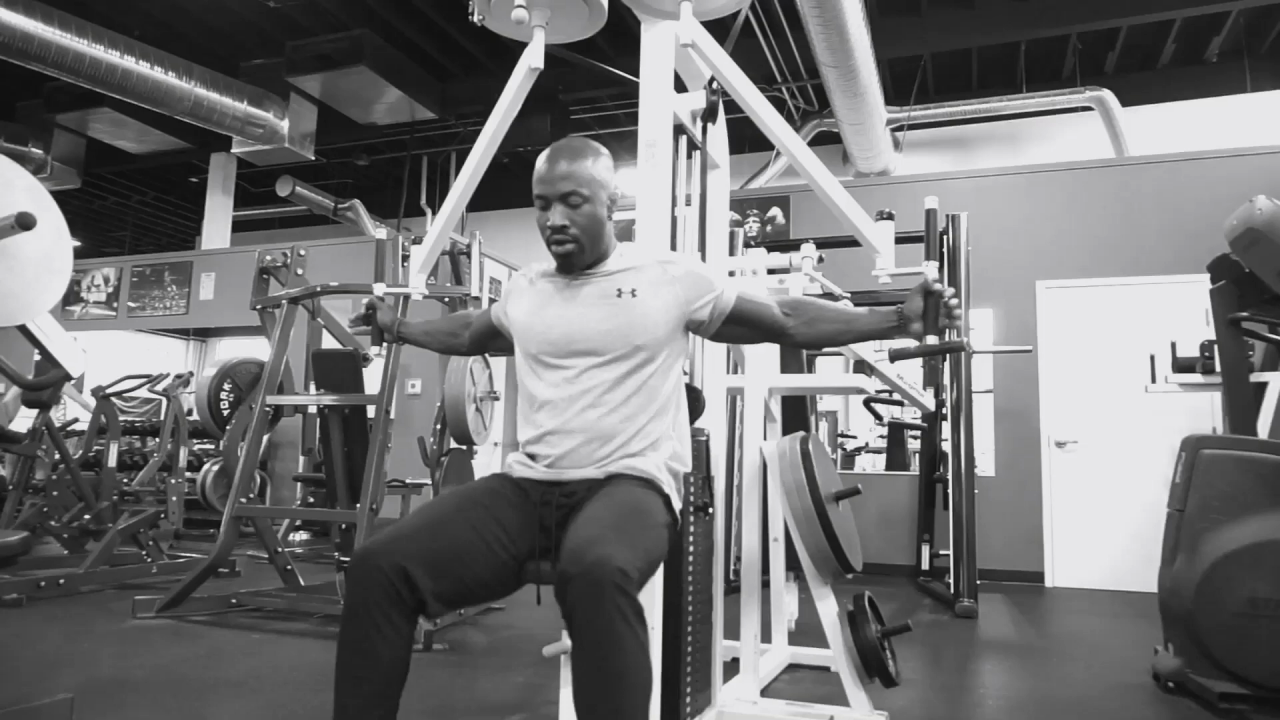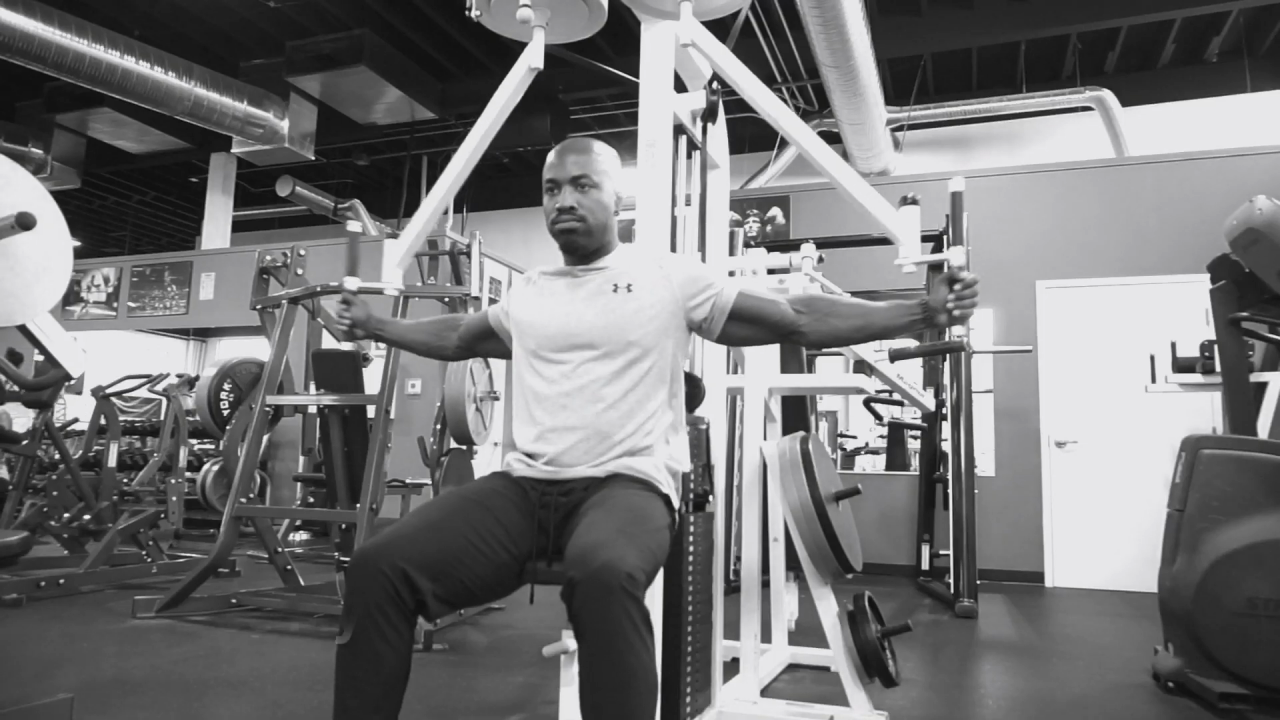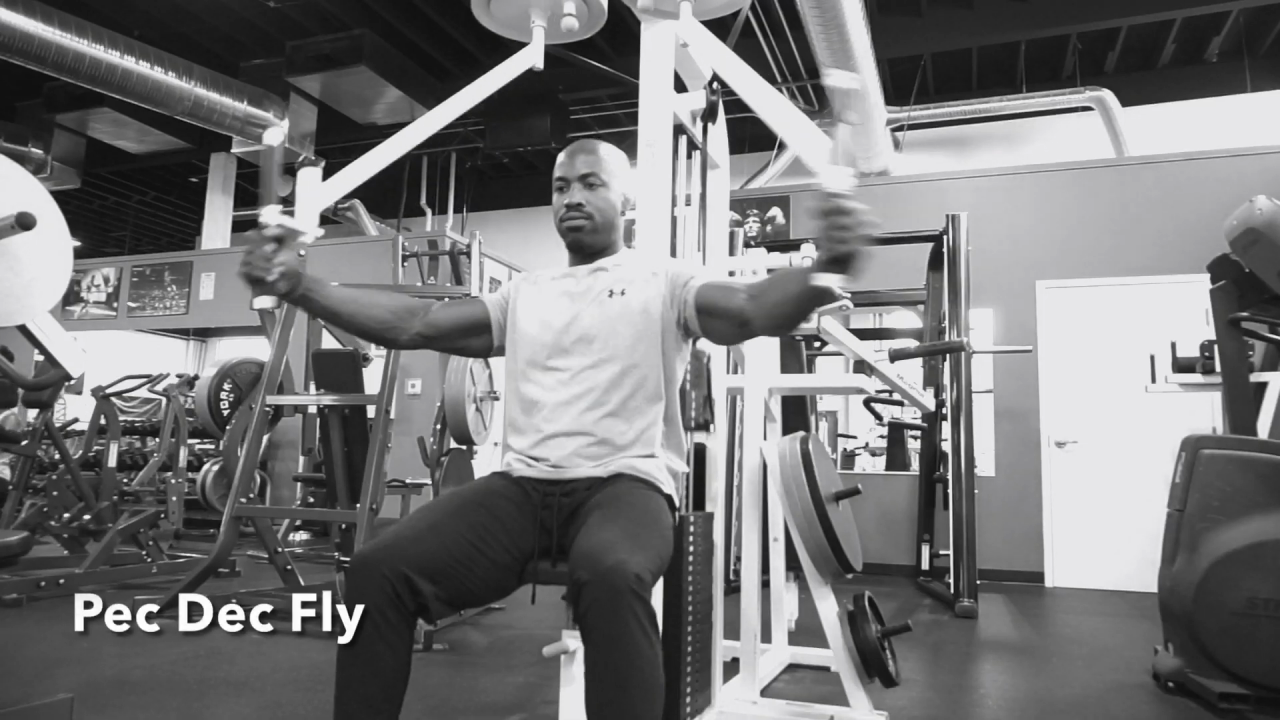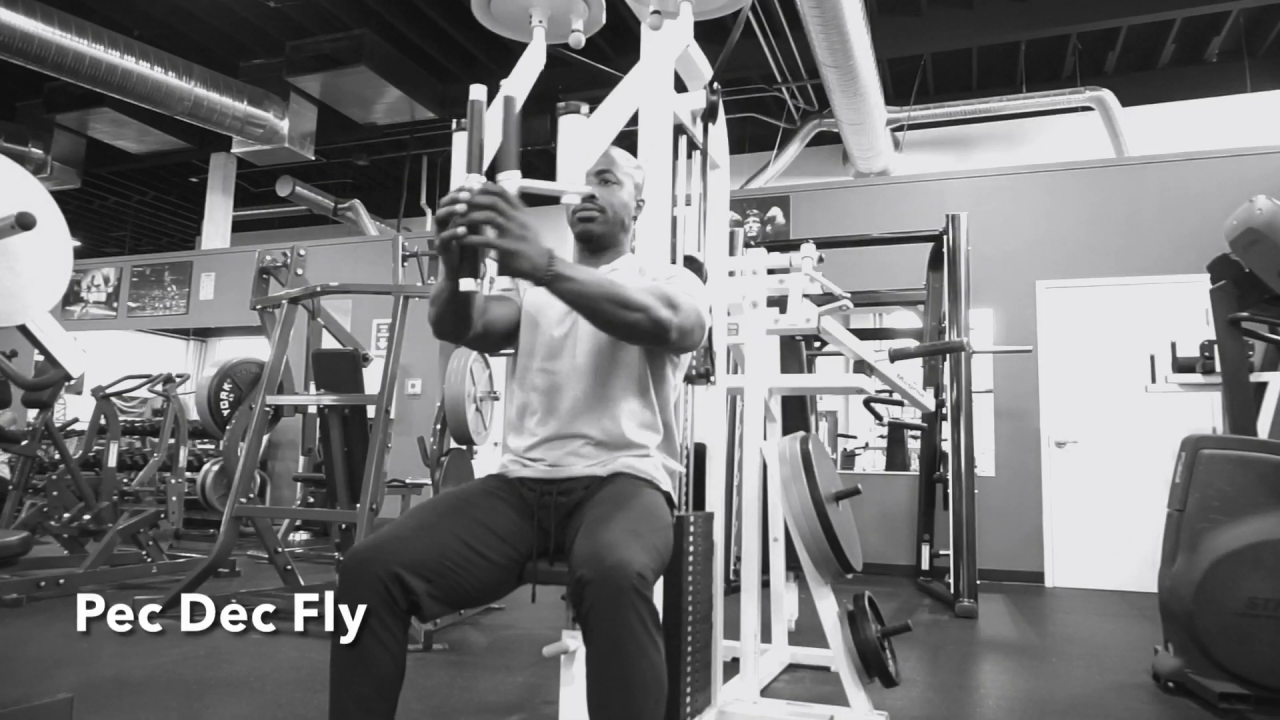
dt=0.5s
person 1, frame 1
left shoulder: (671, 277)
right shoulder: (524, 289)
left elbow: (787, 320)
right elbow: (470, 333)
left wrist: (899, 318)
right wrist: (397, 326)
left hip: (630, 483)
right hip: (528, 485)
left knee: (594, 570)
right knee: (380, 566)
person 1, frame 2
left shoulder: (670, 277)
right shoulder: (527, 292)
left elbow: (797, 318)
right elbow: (460, 338)
left wrist: (922, 311)
right wrist: (375, 326)
left hip: (627, 481)
right hip: (524, 483)
left knee: (603, 573)
right knee: (379, 566)
person 1, frame 3
left shoulder: (664, 281)
right shoulder: (523, 293)
left elbow: (758, 311)
right elbow: (413, 323)
left wrist: (828, 265)
right wrist: (295, 283)
left hip: (627, 482)
right hip: (522, 484)
left knee: (610, 578)
right knee: (379, 570)
person 1, frame 4
left shoulder: (668, 282)
right shoulder: (531, 291)
left elbow: (659, 323)
right elbow: (458, 324)
left wrist: (543, 261)
right wrist: (455, 265)
left hip: (621, 480)
right hip: (520, 484)
left knee: (614, 576)
right knee: (371, 568)
